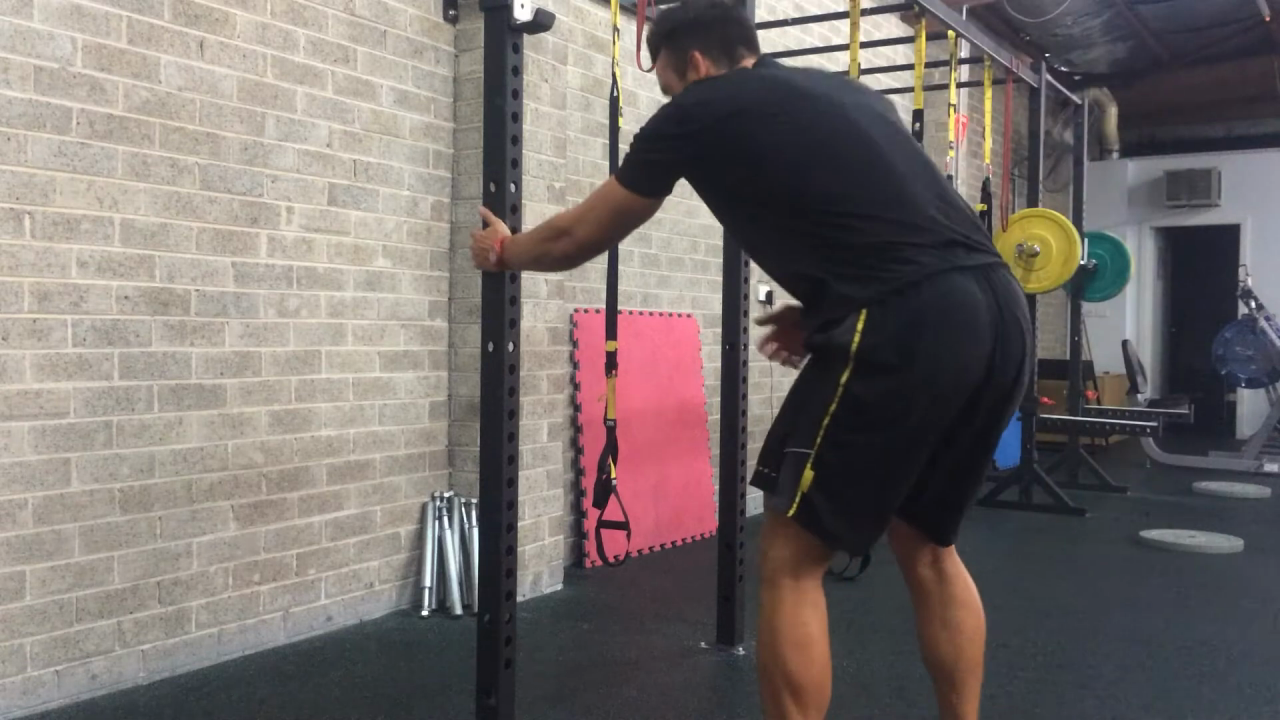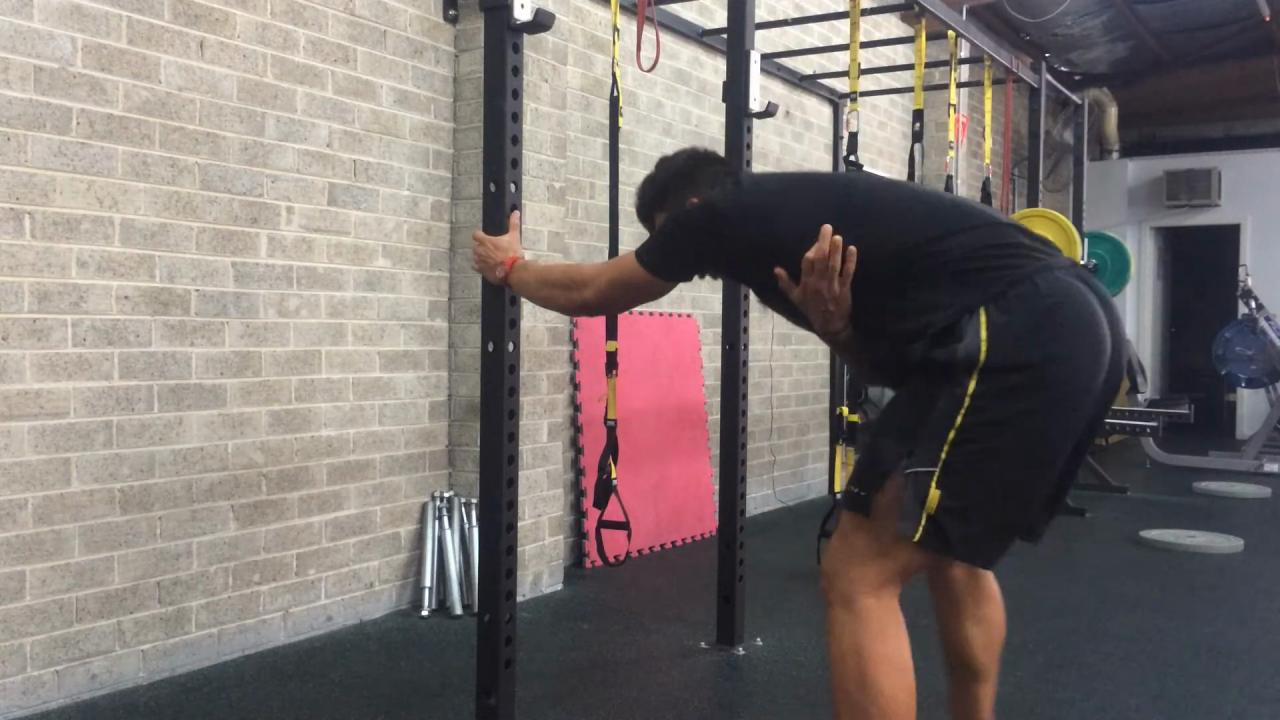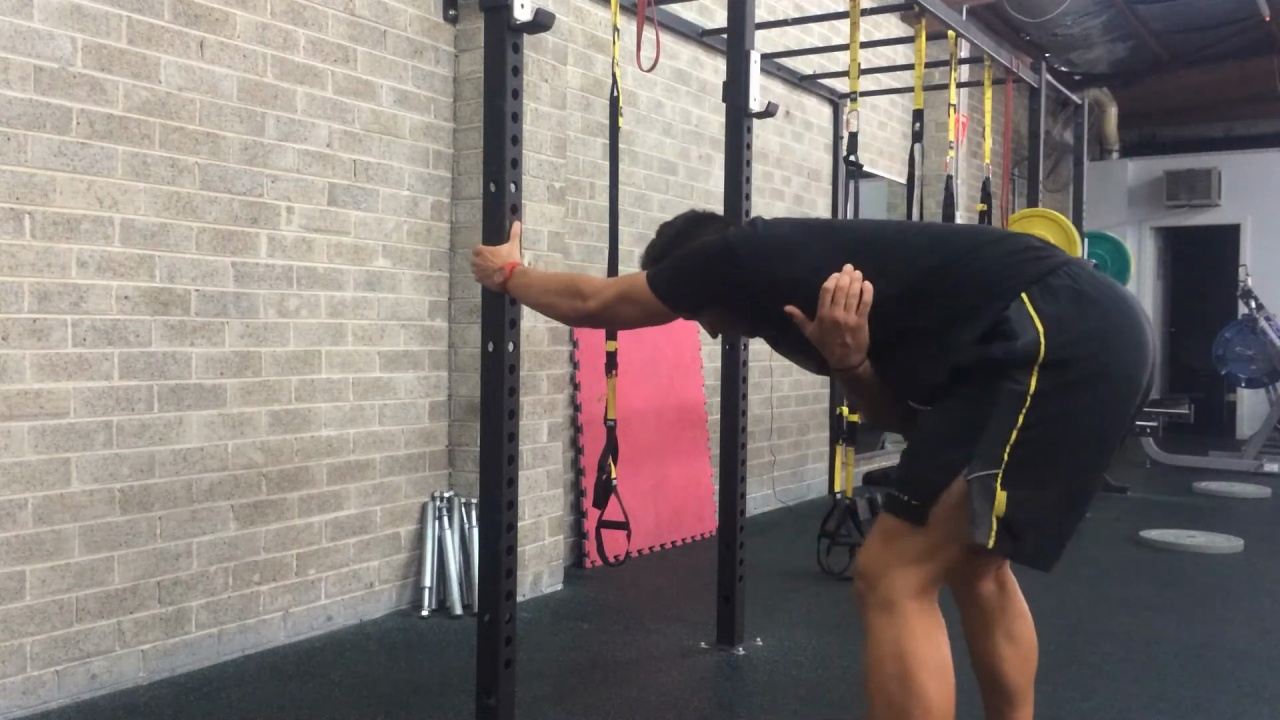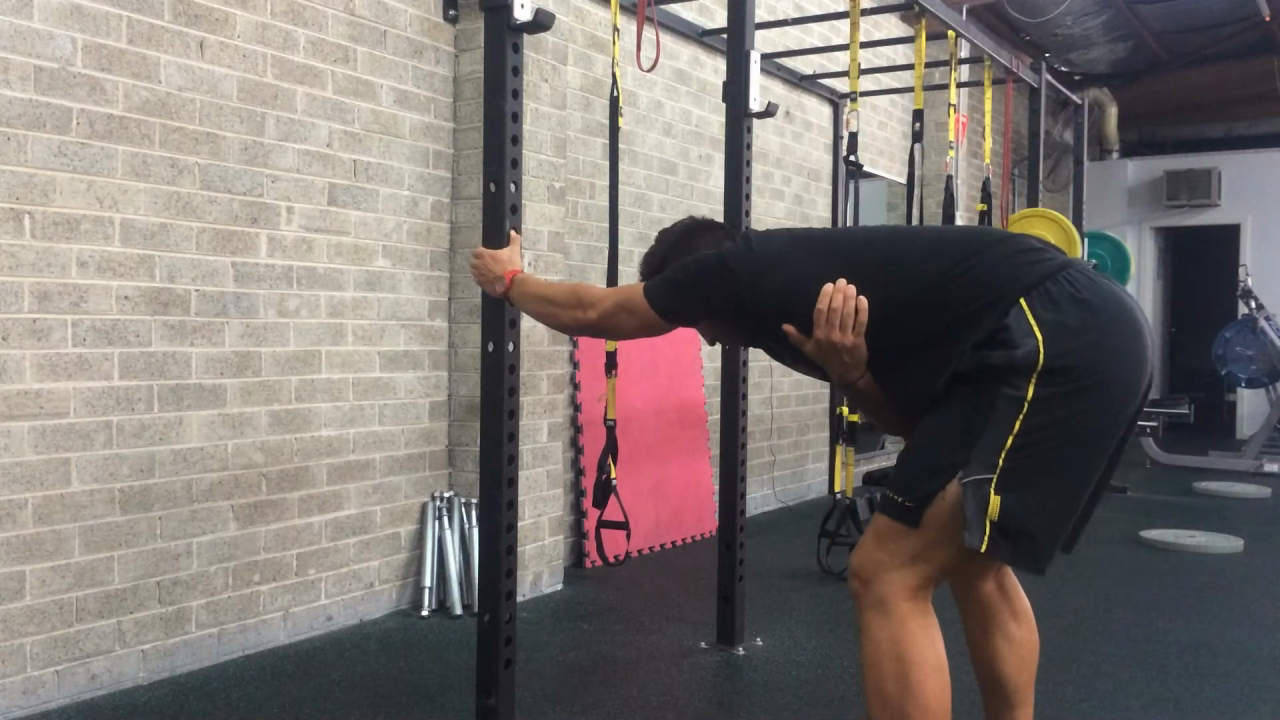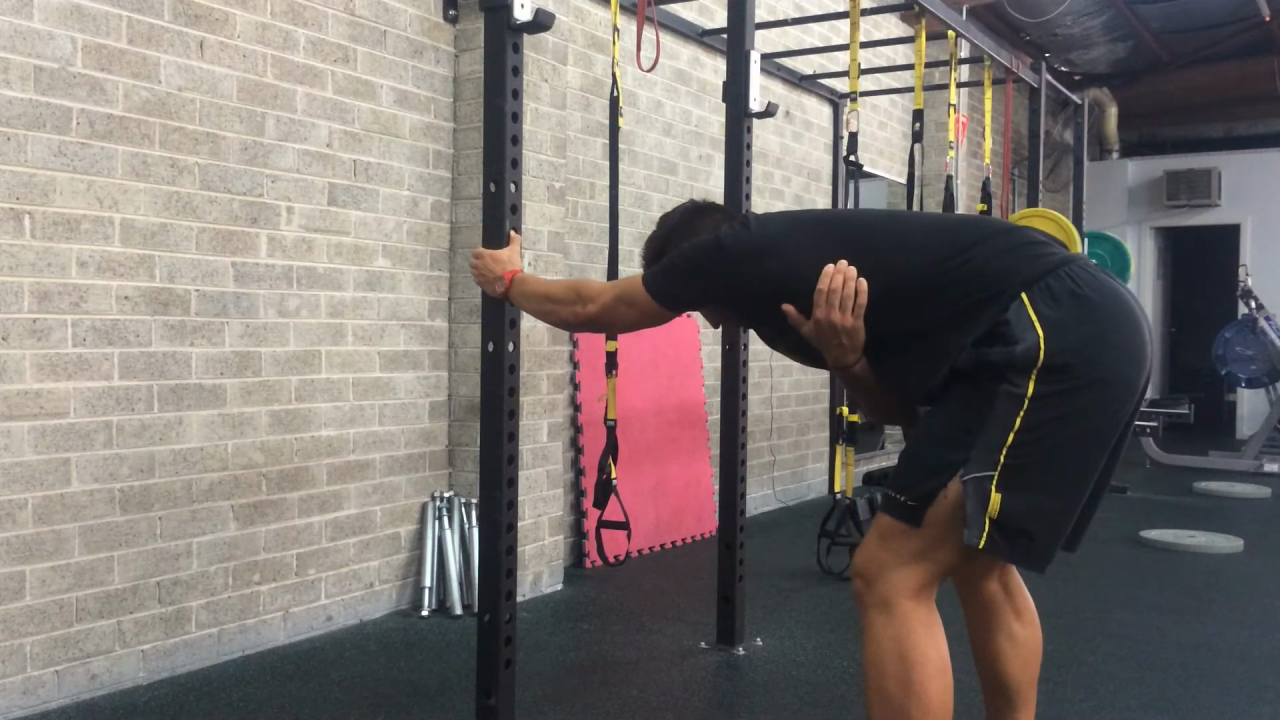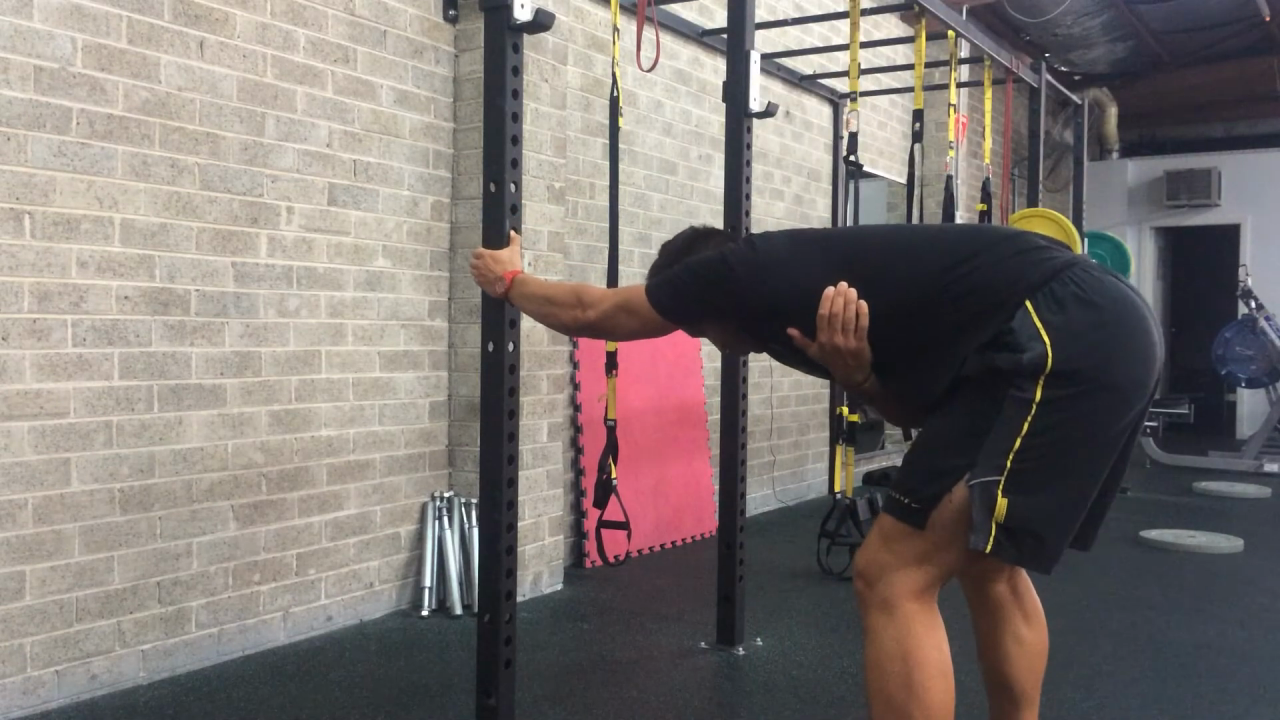
dt=0.7s
person 1, frame 1
left shoulder: (699, 112)
right shoulder: (841, 93)
left elbow: (577, 238)
left wrist: (504, 251)
right wrist: (818, 312)
left hip: (907, 327)
right hip: (997, 309)
left knee: (791, 563)
right knee: (926, 550)
person 1, frame 2
left shoulder: (722, 214)
right shoulder: (798, 212)
left elbow: (591, 292)
right elbow: (897, 367)
left wrist: (508, 265)
right wrist: (838, 327)
left hip: (1016, 333)
right hip: (1077, 322)
left knee: (858, 576)
right knee: (951, 550)
person 1, frame 3
left shoulder: (739, 256)
right shoulder: (803, 266)
left elbow: (595, 303)
right elbow: (915, 413)
left wrist: (508, 272)
right wrist: (853, 367)
left hip: (1055, 335)
right hip: (1102, 326)
left knee: (895, 580)
right knee: (973, 564)
person 1, frame 4
left shoulder: (734, 270)
right shoulder: (798, 273)
left elbow: (591, 313)
right elbow: (915, 416)
left wrist: (508, 278)
right wrist: (852, 374)
left hip: (1052, 341)
right hip: (1096, 326)
left knee: (888, 578)
right knee: (975, 563)
person 1, frame 5
left shoulder: (733, 253)
right shoulder: (795, 260)
left elbow: (591, 308)
right elbow: (907, 407)
left wrist: (508, 279)
right wrist: (848, 361)
left hip: (1053, 336)
right hip: (1096, 325)
left knee: (892, 577)
right knee: (980, 562)
person 1, frame 6
left shoulder: (737, 271)
right shoulder: (801, 274)
left elbow: (591, 312)
right elbow: (922, 405)
left wrist: (508, 279)
right wrist: (858, 373)
left hip: (1063, 339)
right hip: (1109, 323)
left knee: (894, 579)
right knee: (988, 564)
